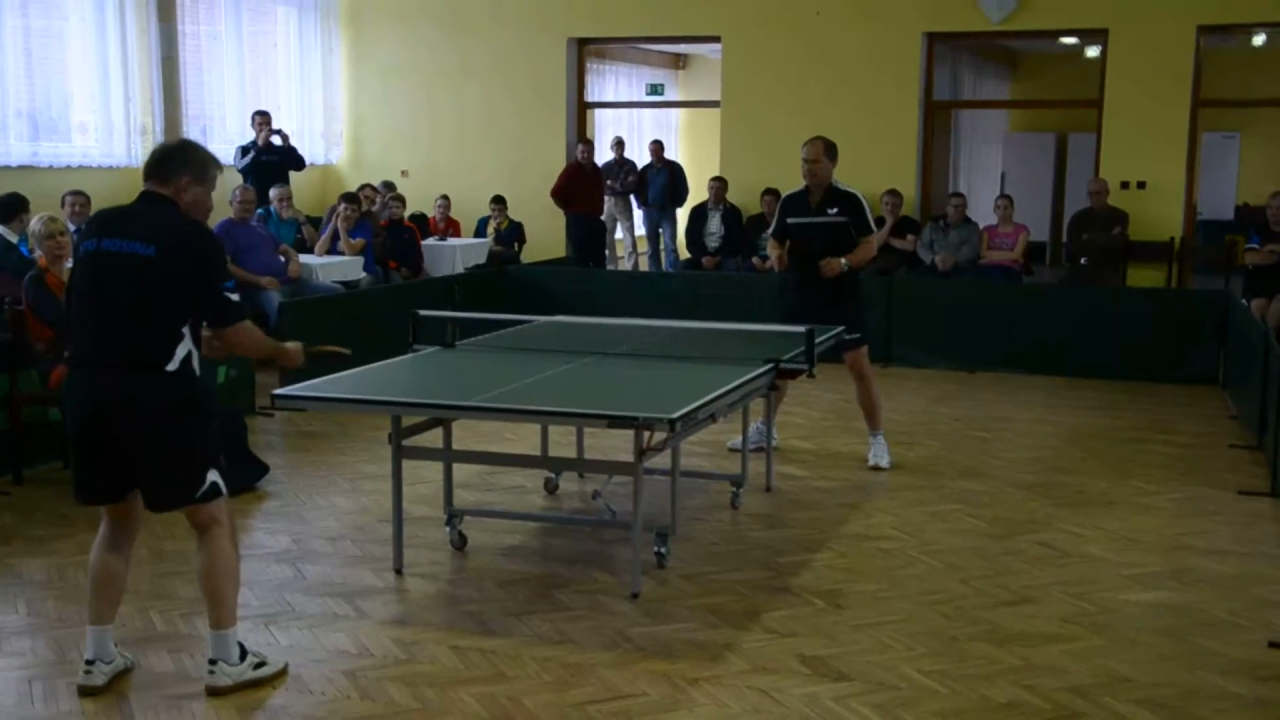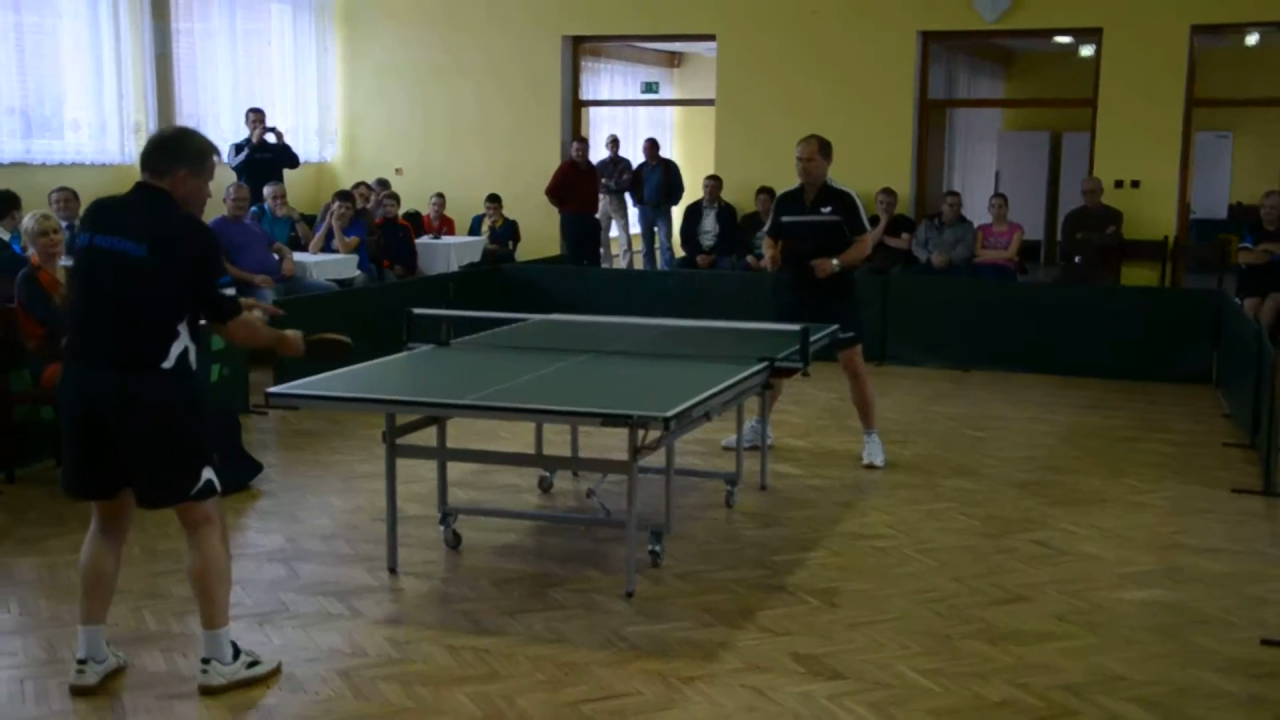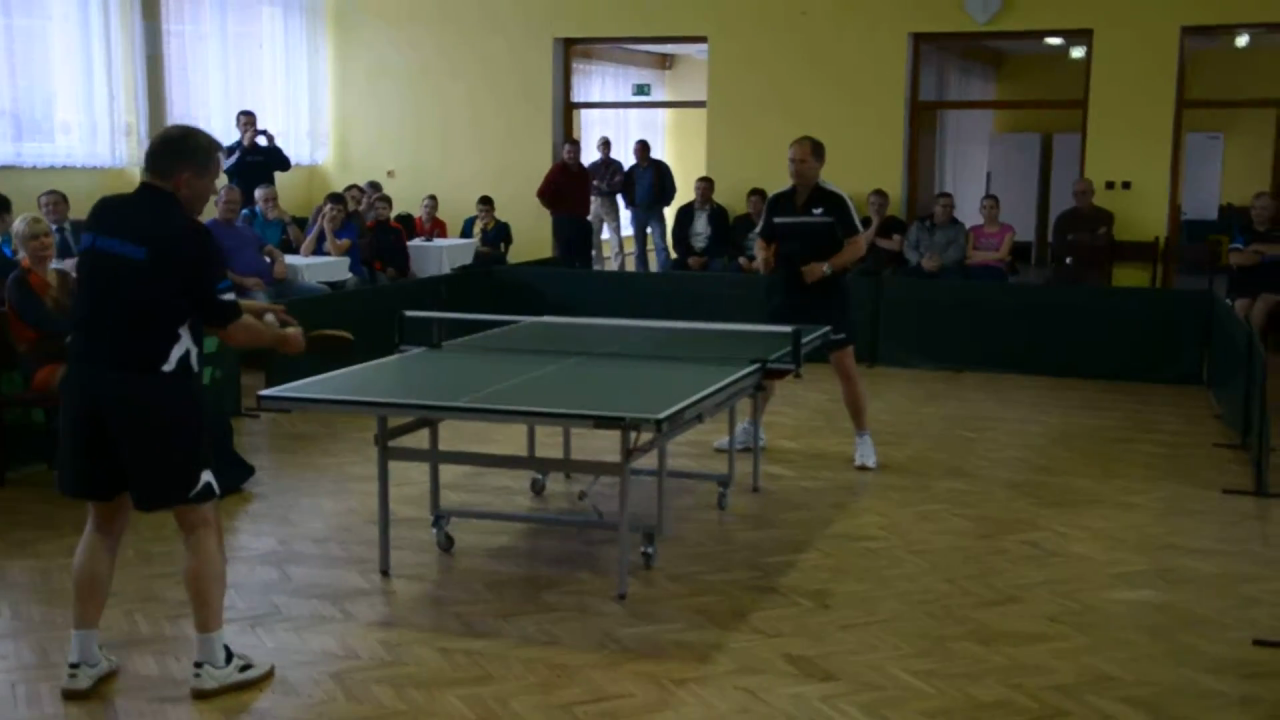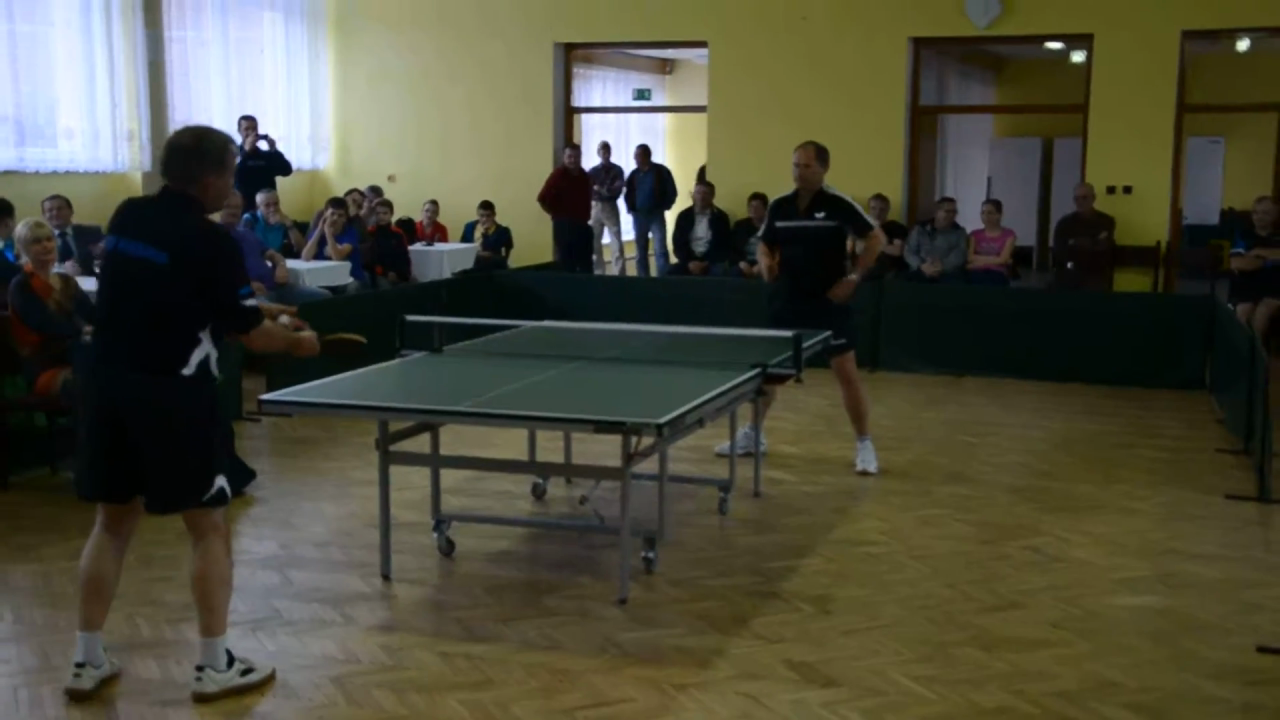
dt=0.2s
person 1, frame 1
left shoulder: (98, 227)
right shoulder: (191, 238)
right elbow: (231, 328)
right wrist: (282, 353)
left hip: (88, 388)
right hip: (157, 392)
left knee: (118, 521)
right knee: (213, 520)
left ankle: (98, 659)
right ankle: (226, 660)
person 1, frame 2
left shoulder: (96, 217)
right shoulder: (188, 234)
right elbow: (231, 326)
left wrist: (234, 305)
right wrist: (282, 341)
left hip: (84, 383)
right hip: (151, 389)
left knee: (109, 518)
right knee: (203, 519)
left ankle: (90, 658)
right ankle: (219, 660)
person 1, frame 3
left shoulder: (103, 215)
right shoulder: (189, 237)
right elbow: (230, 330)
left wrist: (245, 305)
right wrist: (282, 339)
left hip: (87, 384)
right hip: (152, 391)
left knee: (104, 521)
right knee: (200, 523)
left ankle: (82, 661)
right ankle: (212, 662)
person 1, frame 4
left shoulder: (126, 217)
right shoulder: (210, 241)
right elbow: (250, 336)
left wrist: (260, 309)
right wrist: (297, 342)
left hip: (107, 385)
right hip: (172, 395)
left knee: (113, 522)
right knee: (209, 526)
left ankle: (86, 662)
right ankle: (214, 666)
person 2, frame 1
left shoulder: (851, 201)
right shoulder: (789, 202)
left elbow: (869, 246)
right elbow: (774, 241)
left wrist: (843, 263)
right wrist: (777, 255)
left hip: (841, 298)
right hip: (798, 298)
left knee: (859, 367)
left ankle: (877, 440)
right ankle: (764, 429)
person 2, frame 2
left shoulder: (845, 200)
right shoulder: (784, 200)
left elbow: (864, 245)
right elbow: (770, 239)
left wrist: (835, 263)
right wrist: (771, 255)
left hip: (836, 296)
right hip: (792, 295)
left knee: (853, 366)
left ankle: (871, 438)
right ankle: (759, 427)
person 2, frame 3
left shoulder: (835, 201)
right shoulder: (776, 202)
left elbow: (857, 244)
right elbow: (762, 241)
left wrist: (825, 267)
right wrist: (762, 257)
left hip: (826, 297)
right hip: (784, 297)
left knee: (845, 367)
left ankle: (863, 440)
right ankle: (752, 429)
person 2, frame 4
left shoulder: (839, 205)
right shoulder: (779, 206)
left elbow: (875, 240)
right elbow: (764, 245)
left wrist: (851, 278)
right wrist: (765, 263)
left hip: (829, 302)
right hip: (786, 302)
left knee: (846, 372)
left ankle: (864, 445)
right ankle: (752, 433)
